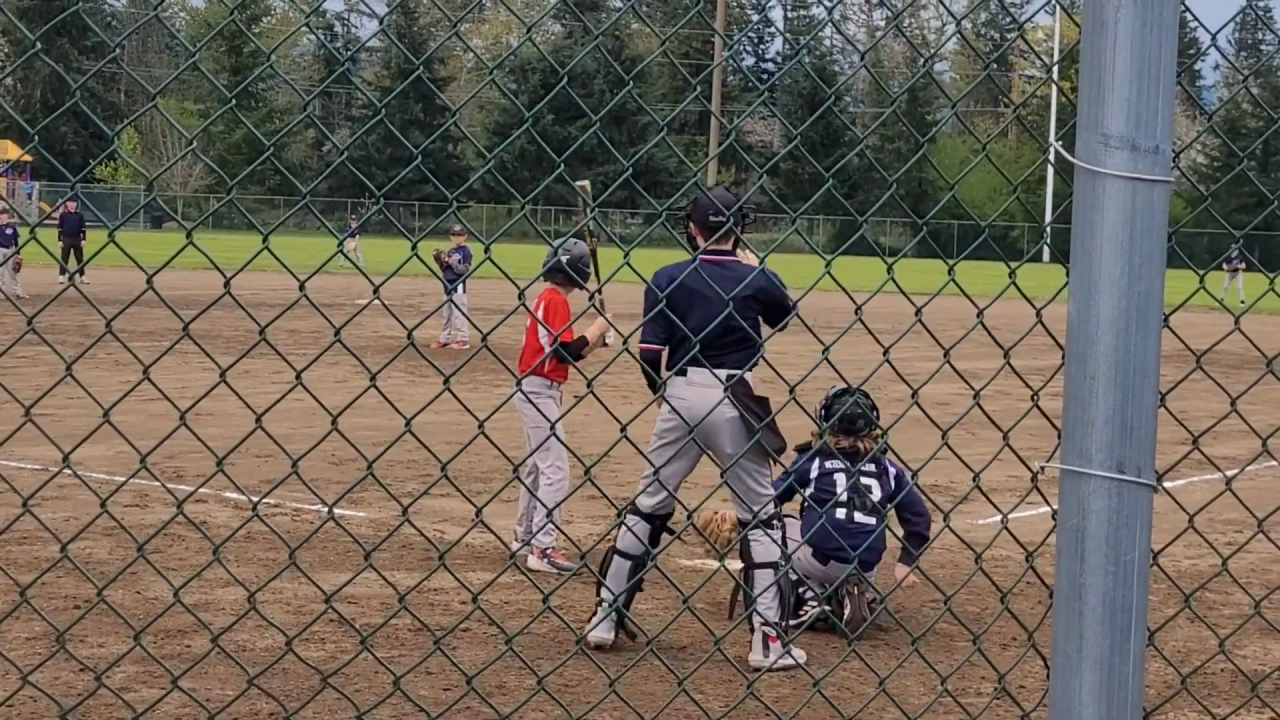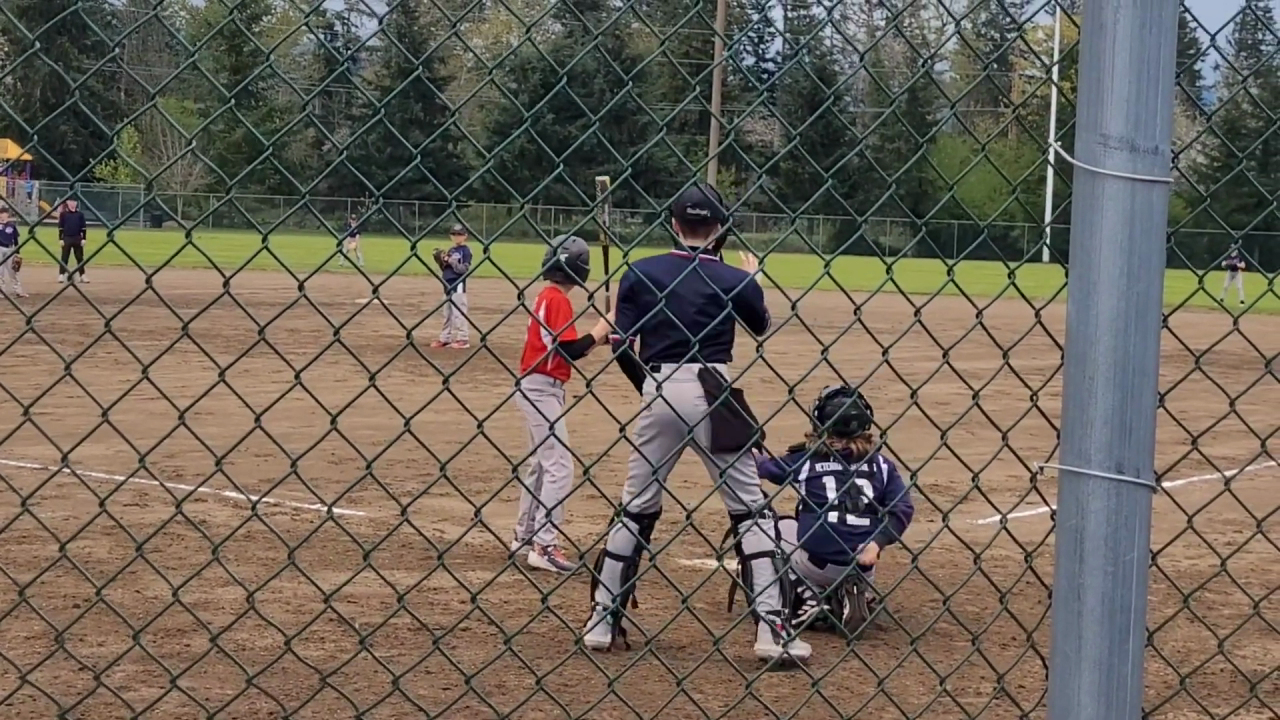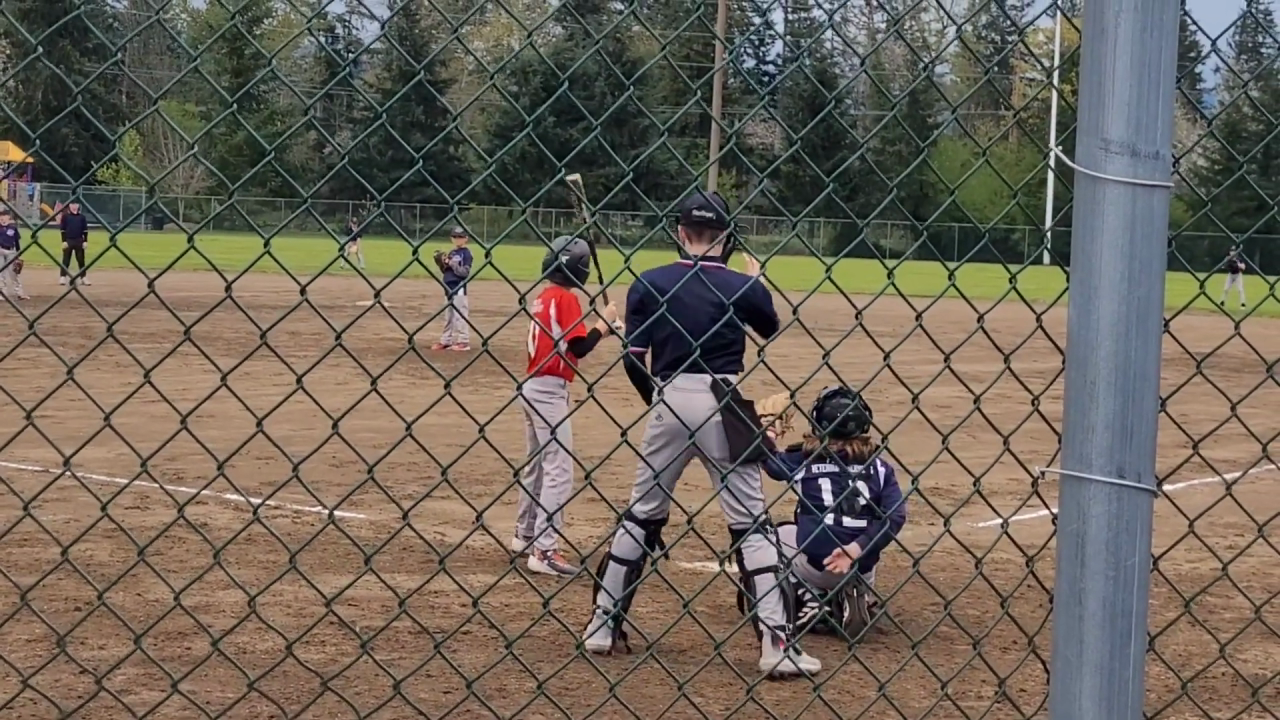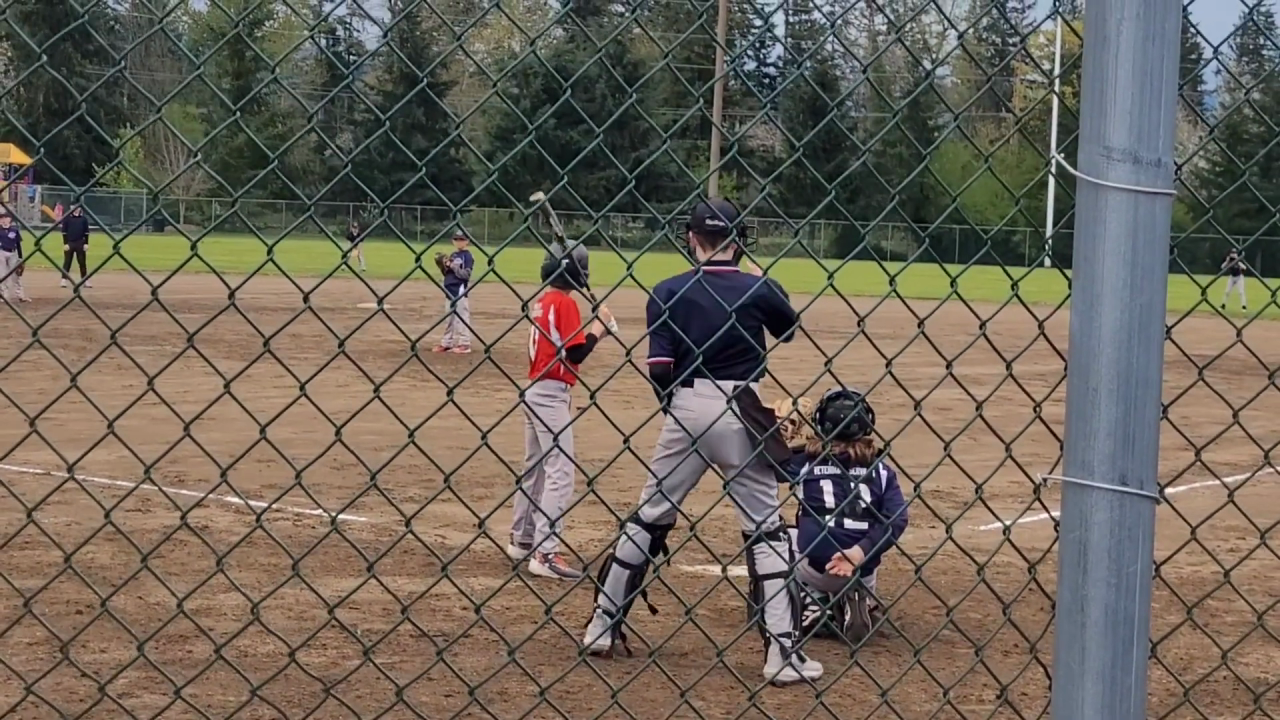
dt=0.2s
person 1, frame 1
left shoulder: (667, 278)
right shoulder: (759, 280)
left elbow: (648, 353)
right elbow: (782, 318)
left wrist: (660, 393)
left hip: (682, 395)
right hip: (736, 401)
left knee: (647, 508)
right knee: (759, 517)
left ankle: (606, 618)
right ankle: (767, 637)
person 1, frame 2
left shoulder: (640, 272)
right shoulder: (735, 280)
left elbow: (620, 346)
right elbow: (761, 326)
left hip: (660, 393)
right hip: (713, 396)
left knee: (635, 509)
right knee: (751, 511)
left ankle: (603, 621)
right ankle: (772, 627)
person 1, frame 3
left shoulder: (648, 283)
right shoulder: (743, 286)
left elbow: (632, 358)
right elbow: (771, 330)
left hip: (669, 403)
right hip: (722, 405)
left knee: (641, 515)
right knee: (752, 524)
left ankle: (603, 625)
right ankle: (778, 641)
person 1, frame 4
left shoulder: (667, 291)
right shoulder: (758, 289)
left elbow: (658, 368)
right elbow: (788, 329)
left hip: (687, 408)
right hip: (740, 414)
left knee: (648, 519)
right knee: (765, 531)
left ankle: (603, 625)
right ankle: (782, 649)
person 2, frame 1
left shoulder: (545, 298)
right shoulder: (556, 301)
right elbow: (564, 354)
left wrist: (594, 342)
right wrist: (597, 330)
left hip: (534, 389)
right hip: (540, 391)
left knee: (536, 467)
right knee: (555, 471)
left ankle: (525, 537)
right ankle: (542, 549)
person 2, frame 2
left shoulder: (546, 297)
right shoulder: (558, 300)
right elbow: (569, 351)
left wrist: (598, 338)
right wrist: (601, 329)
left hip: (536, 387)
right hip: (543, 389)
left knee: (540, 465)
right knee: (559, 468)
left ankle: (525, 536)
right ankle: (544, 547)
person 2, frame 3
left shoulder: (542, 298)
right shoulder: (566, 299)
right elbow: (580, 347)
left wrist: (601, 330)
right wrist: (604, 321)
left hip: (535, 387)
right hip: (550, 390)
left knee: (537, 465)
right knee: (559, 471)
left ankle: (525, 534)
right ankle: (543, 551)
person 2, frame 4
left shoulder: (542, 302)
right shoulder: (564, 303)
right elbow: (575, 354)
left wrist: (596, 331)
right wrist: (599, 325)
left hip: (535, 391)
right hip: (551, 394)
left knee: (535, 469)
right knee: (560, 474)
left ankle: (522, 541)
right ankle: (545, 555)
person 3, frame 1
left shoulder: (814, 458)
right shoulder: (887, 467)
left elbow: (774, 495)
right elbow: (918, 515)
right wrist: (907, 562)
left hip: (819, 558)
right hip: (864, 568)
left ankle: (810, 598)
right ankle: (852, 598)
person 3, frame 2
left shoulder: (806, 459)
right shoulder: (881, 464)
left elbow: (767, 469)
right elbow: (902, 508)
left wrist: (752, 456)
right wrist: (876, 543)
left hip: (816, 561)
right hip: (861, 568)
left knee: (778, 528)
left ankle: (808, 599)
right ankle: (855, 597)
person 3, frame 3
left shoulder: (804, 459)
right shoulder: (878, 466)
left elbow: (770, 460)
right elbow: (895, 516)
left wrist: (767, 436)
right wrist: (857, 549)
left hip: (814, 563)
right hip: (860, 569)
left knee: (778, 533)
left ankle: (810, 601)
right ankle: (855, 599)
person 3, frame 4
left shoulder: (806, 461)
right shoulder: (881, 469)
right elbow: (897, 520)
left wrist: (781, 435)
right wrist: (860, 552)
left hip: (816, 566)
right hip: (863, 573)
left ankle: (812, 604)
right ankle: (860, 603)
